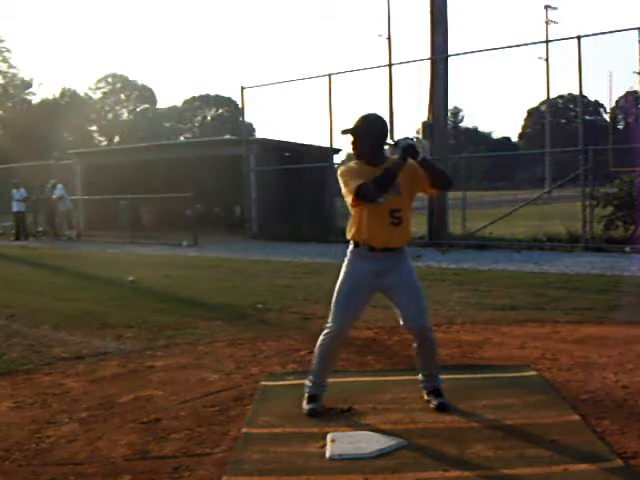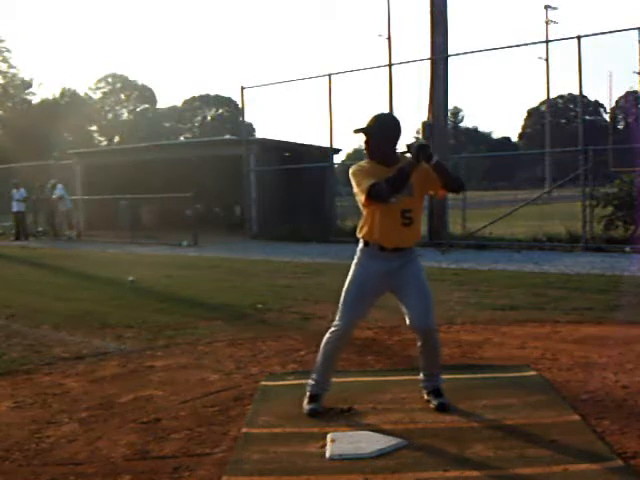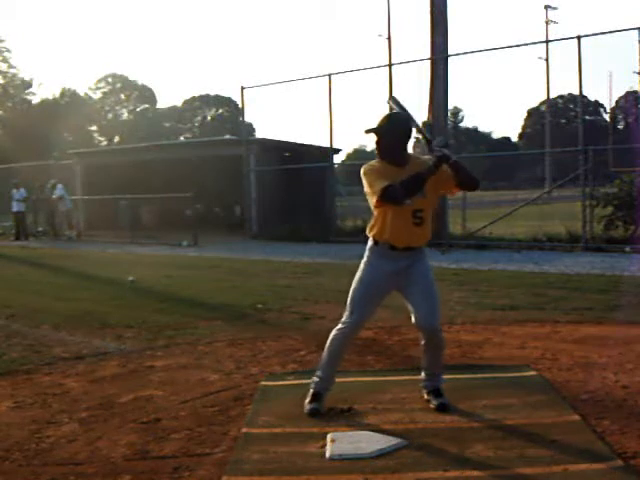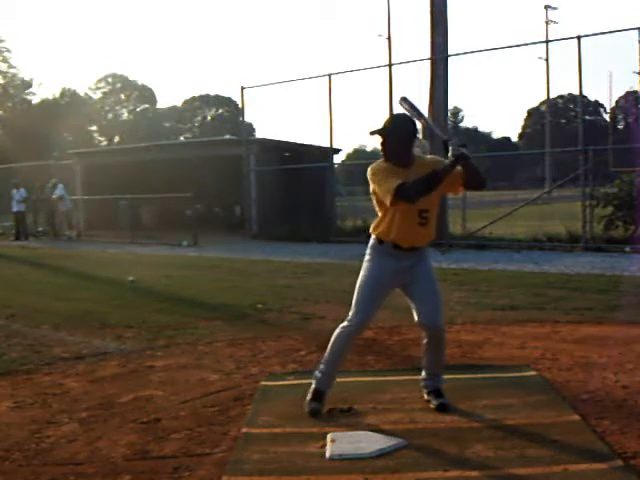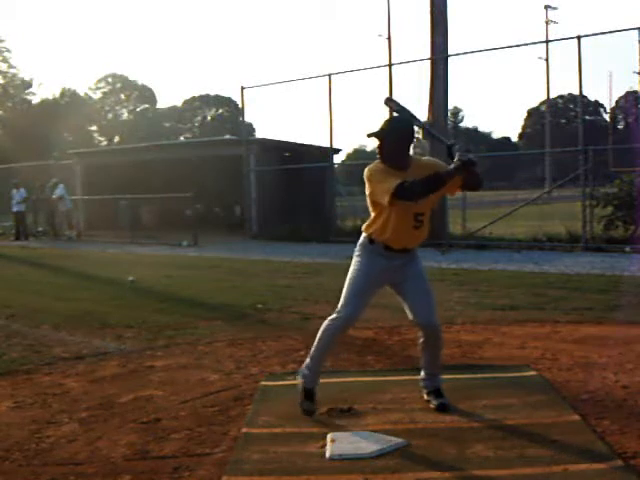
dt=0.2s
person 1, frame 1
left shoulder: (409, 169)
right shoulder: (348, 171)
left elbow: (445, 184)
right elbow: (370, 194)
left wrist: (418, 158)
right wrist: (401, 161)
left hip: (397, 260)
right hip: (361, 259)
left knee: (420, 327)
right knee: (336, 329)
left ankle: (431, 386)
right ankle: (314, 389)
person 1, frame 2
left shoulder: (419, 169)
right shoulder: (360, 171)
left elbow: (457, 187)
right elbow: (382, 194)
left wrist: (431, 161)
right wrist: (414, 163)
left hip: (407, 259)
right hip: (371, 258)
left knee: (425, 327)
right knee: (342, 327)
left ankle: (431, 385)
right ankle: (316, 389)
person 1, frame 3
left shoulder: (427, 165)
right shoulder: (371, 170)
left elbow: (471, 185)
right elbow: (395, 196)
left wrist: (451, 162)
right wrist: (433, 169)
left hip: (415, 259)
right hip: (380, 257)
left knee: (430, 326)
right knee: (349, 324)
left ankle: (431, 385)
right ankle: (318, 387)
person 1, frame 4
left shoulder: (432, 165)
right shoulder: (378, 171)
left elbow: (478, 183)
right elbow: (409, 194)
left wrist: (465, 163)
right wrist: (450, 166)
left hip: (417, 258)
right hip: (383, 255)
left knee: (434, 325)
right knee: (356, 322)
left ankle: (432, 385)
right ankle: (320, 384)
person 1, frame 5
left shoulder: (429, 166)
right shoulder: (375, 173)
left elbow: (471, 183)
right elbow: (411, 192)
left wrist: (462, 168)
right wrist: (454, 171)
left hip: (408, 258)
right hip: (373, 253)
left knee: (430, 324)
right knee: (344, 317)
left ankle: (432, 385)
right ankle: (307, 379)
